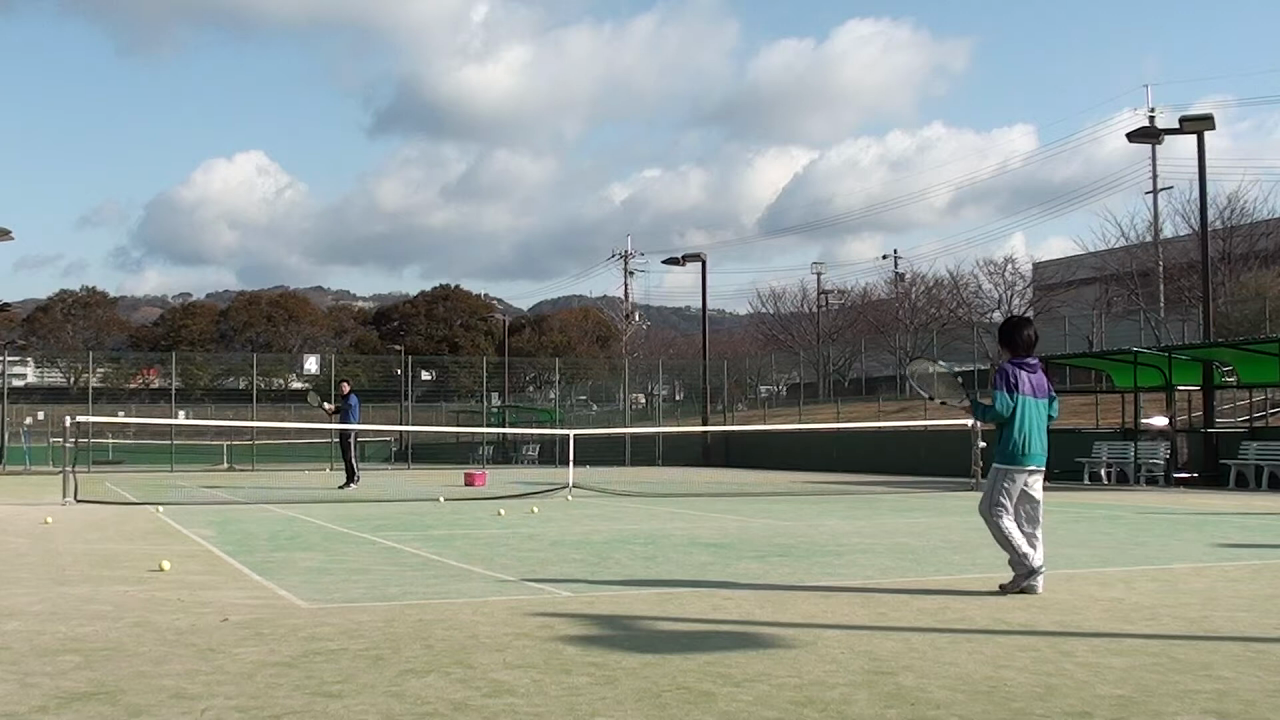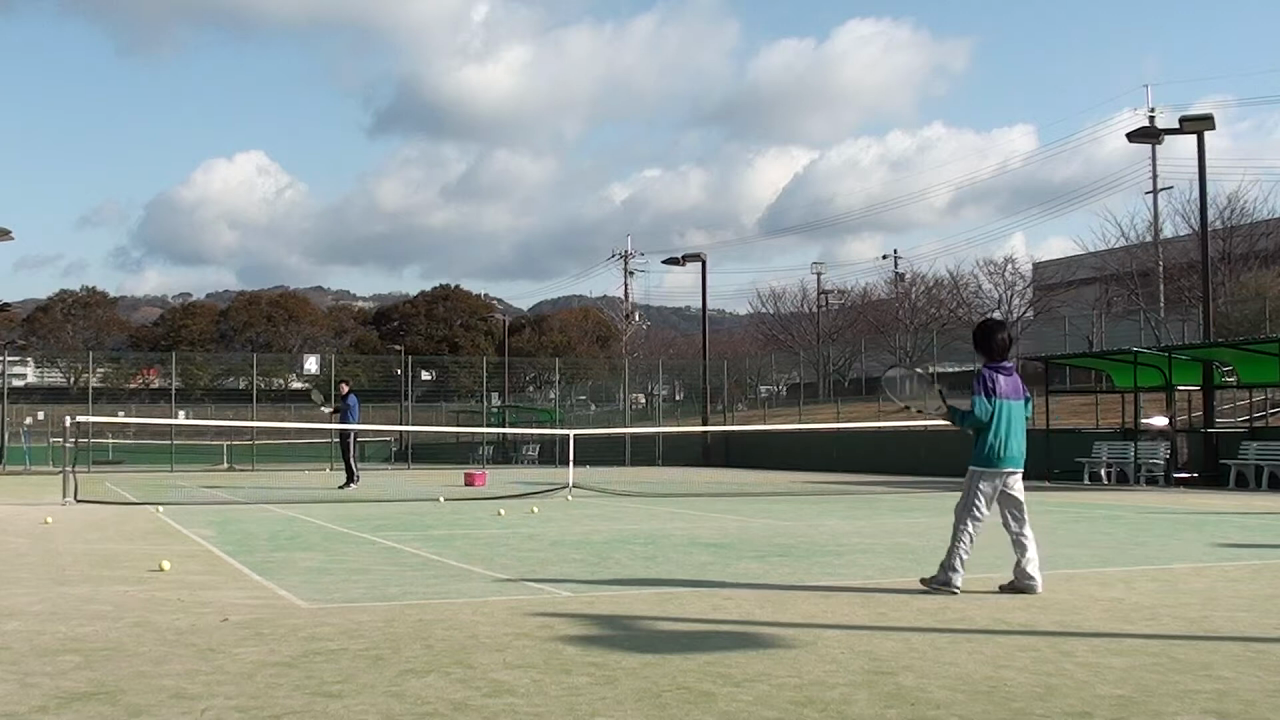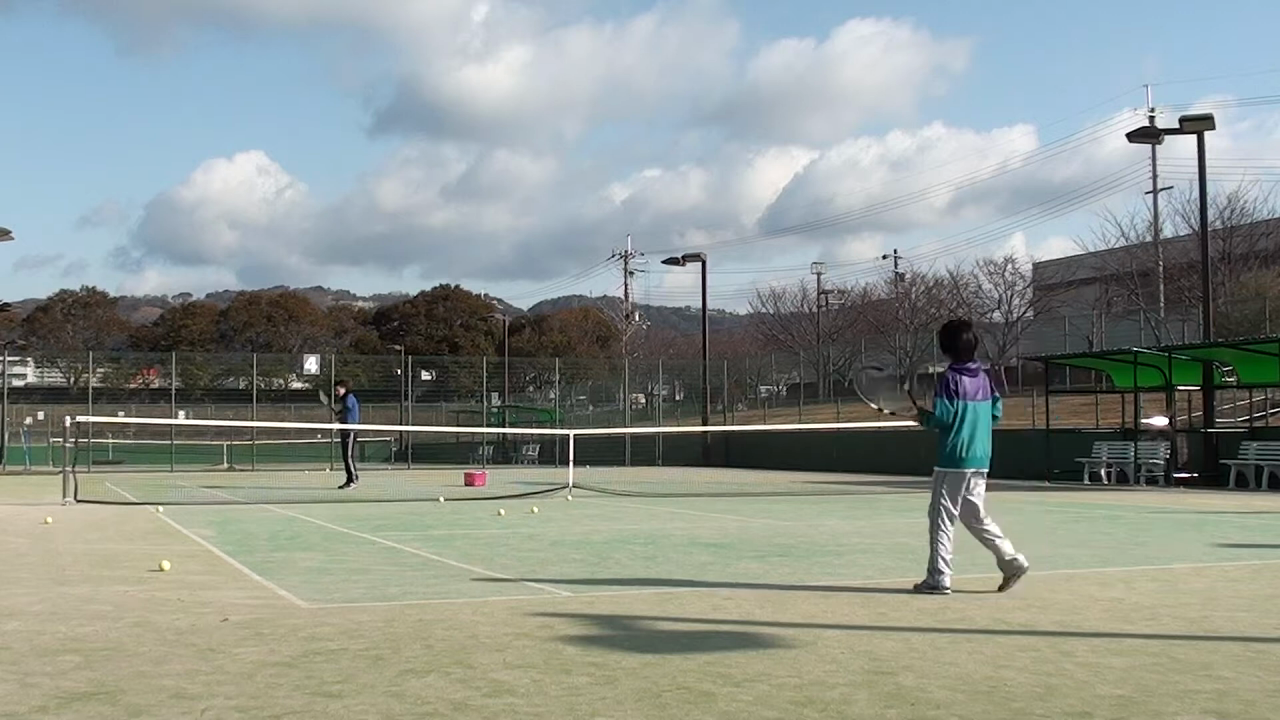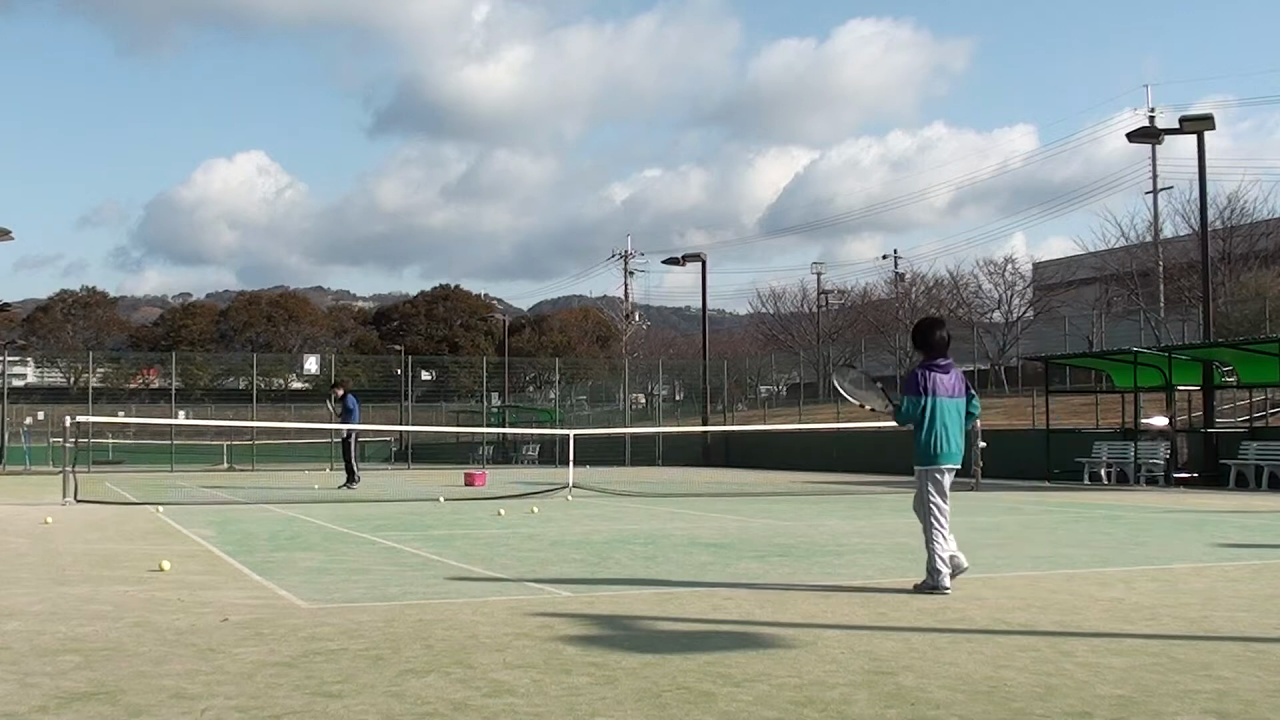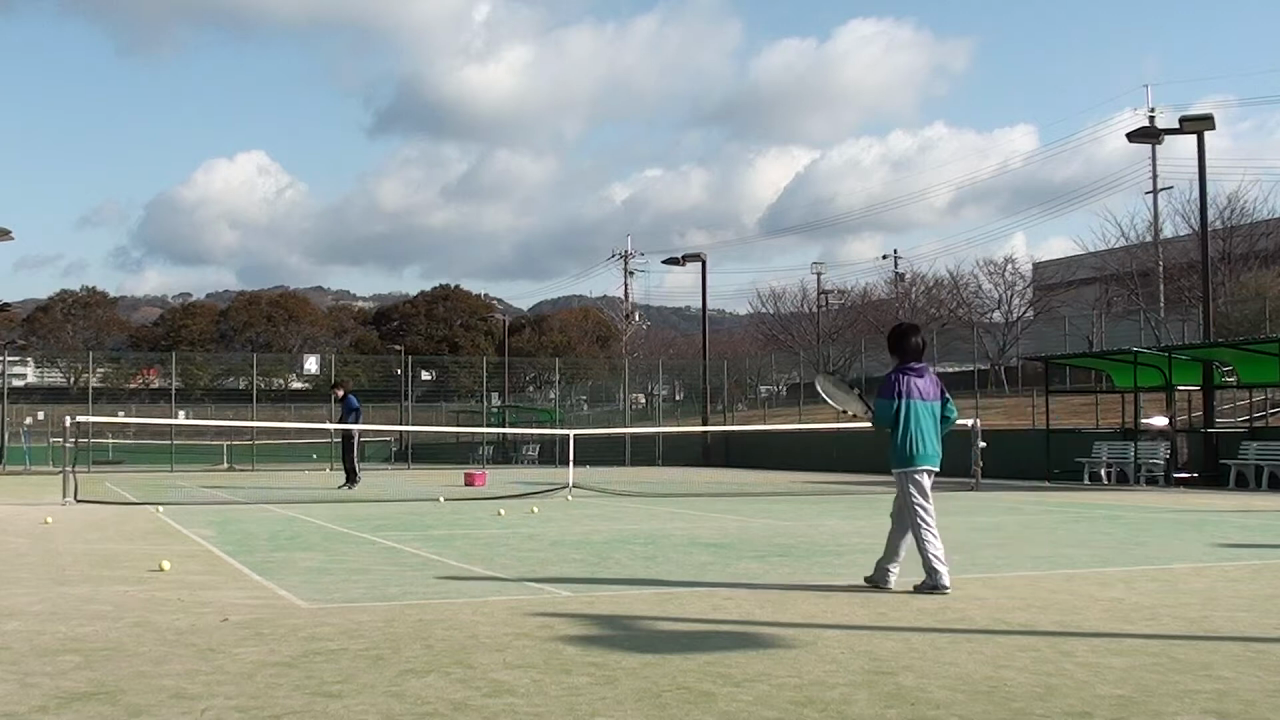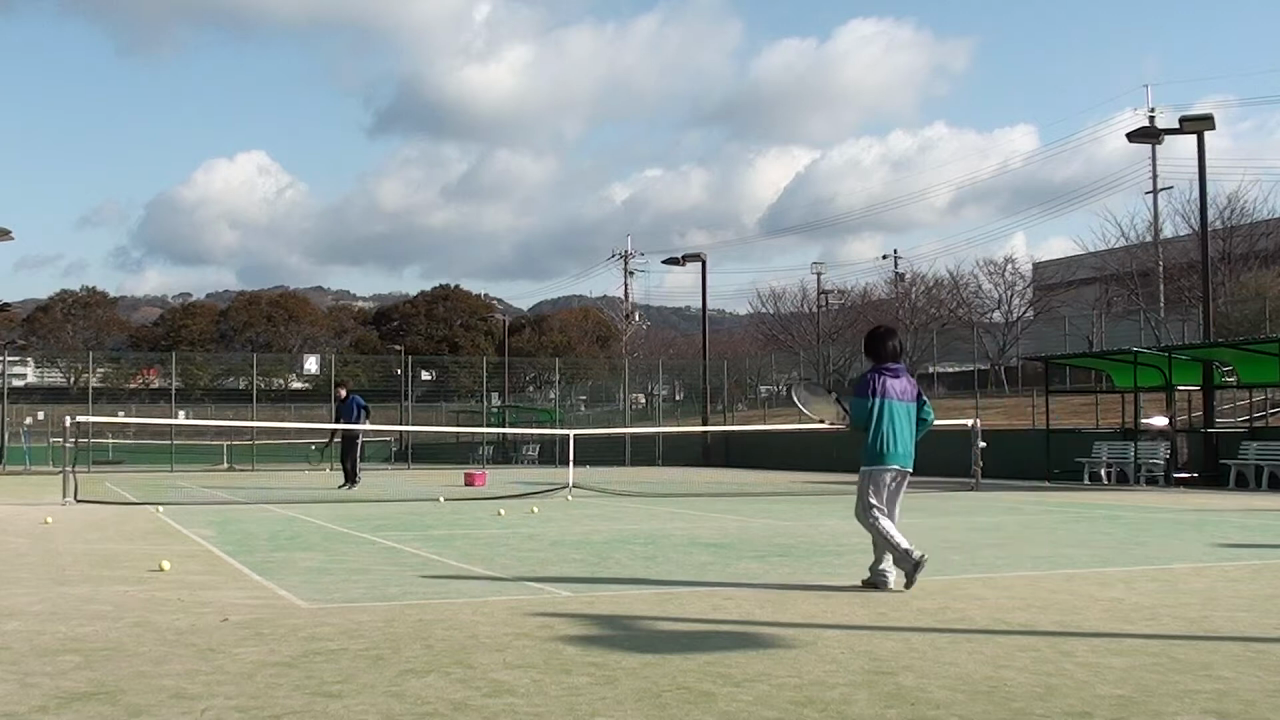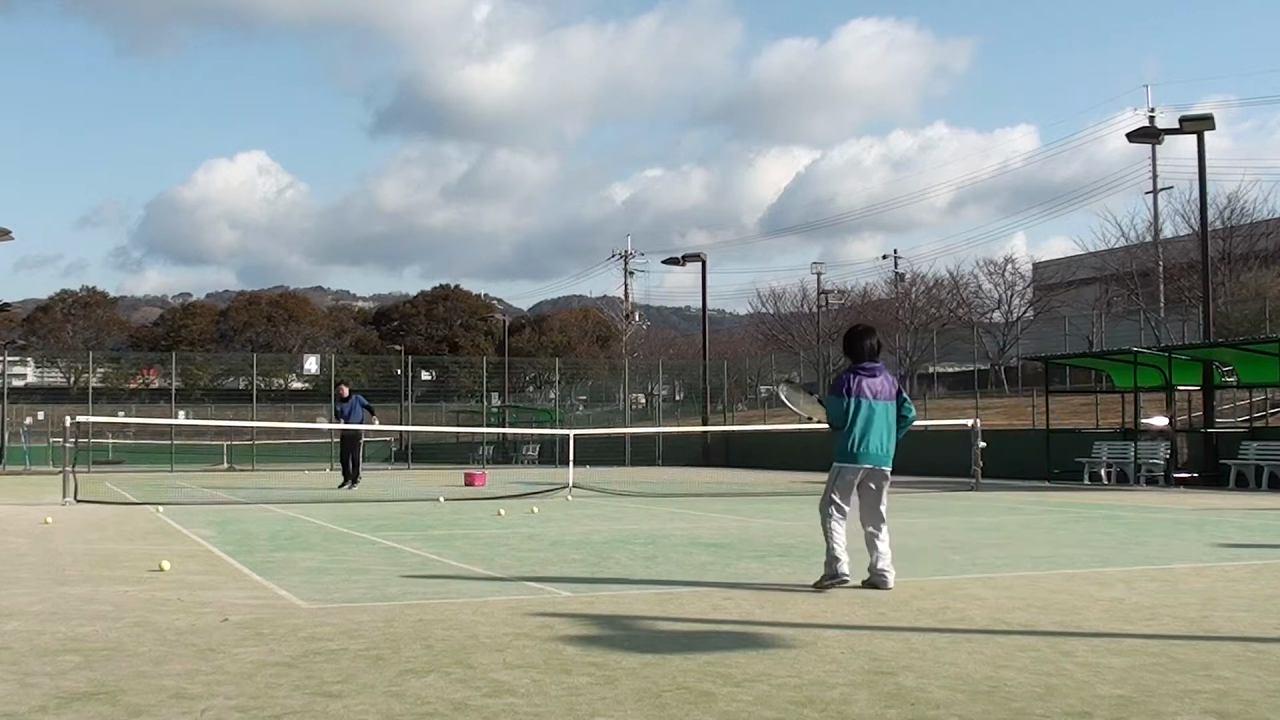
dt=0.2s
person 1, frame 1
left shoulder: (1007, 371)
right shoulder: (1040, 375)
left elbow: (1001, 410)
right elbow: (1052, 411)
left wrist: (977, 409)
left hip: (1011, 456)
right hip: (1037, 456)
left knee: (994, 511)
right knee: (1029, 518)
left ankle: (1027, 561)
right ankle: (1030, 580)
person 1, frame 2
left shoulder: (984, 377)
right shoulder: (1015, 378)
left elbow: (979, 415)
right elbow: (1026, 411)
left wrist: (953, 415)
left hip: (987, 459)
right hip: (1014, 460)
left knee: (967, 517)
right knee: (1016, 520)
left ankle: (949, 577)
right ankle: (1028, 578)
person 1, frame 3
left shoulder: (950, 378)
right shoulder: (983, 378)
left elbow: (942, 417)
right elbow: (996, 411)
left wrist: (923, 417)
left hip: (954, 459)
right hip: (980, 458)
left knee: (942, 517)
right knee: (976, 517)
left ankle: (939, 578)
right ankle: (1012, 560)
person 1, frame 4
left shoulder: (920, 375)
right shoulder: (957, 375)
left elbow: (907, 414)
right elbow: (973, 410)
left wrist: (897, 414)
left hip: (931, 454)
right hip: (954, 452)
left knee: (934, 516)
right knee: (925, 508)
left ankle: (939, 578)
right ankle: (953, 560)
person 1, frame 5
left shoulder: (895, 379)
right shoulder: (932, 379)
left elbow: (884, 418)
right elbow: (949, 414)
left wrist: (875, 420)
left hip: (908, 458)
right hip: (931, 456)
left knee: (920, 518)
right knee: (901, 515)
left ankle: (938, 577)
right ankle: (885, 572)
person 1, frame 6
left shoulder: (870, 379)
right shoulder: (910, 382)
left elbow: (859, 418)
right elbow: (927, 416)
left wrist: (852, 424)
left hip: (878, 457)
right hip: (905, 458)
left knee: (869, 512)
right knee: (885, 515)
left ankle: (908, 556)
right ankle: (881, 575)
person 1, frame 7
left shoulder: (846, 379)
right shoulder: (890, 380)
left elbow: (836, 418)
right elbow: (908, 413)
left wrist: (838, 426)
left hip: (851, 456)
right hip: (882, 458)
left knee: (833, 510)
right knee: (875, 518)
left ankle: (838, 567)
right ankle: (882, 574)
